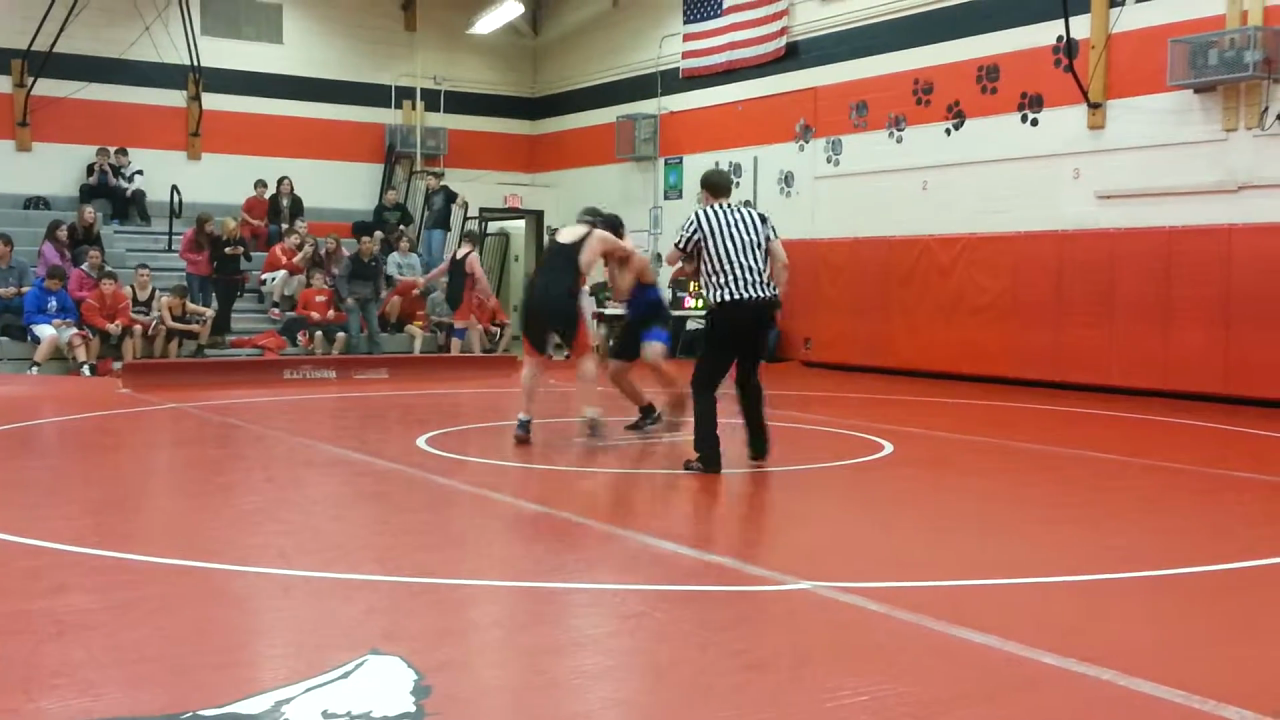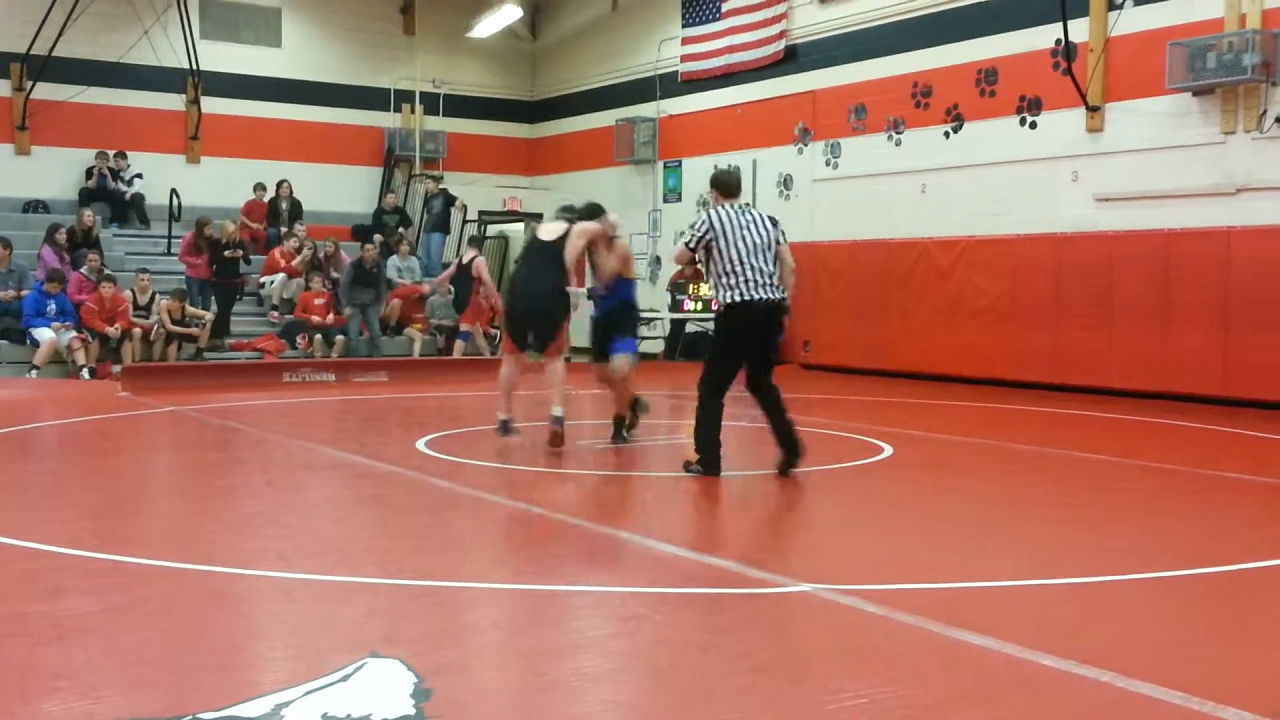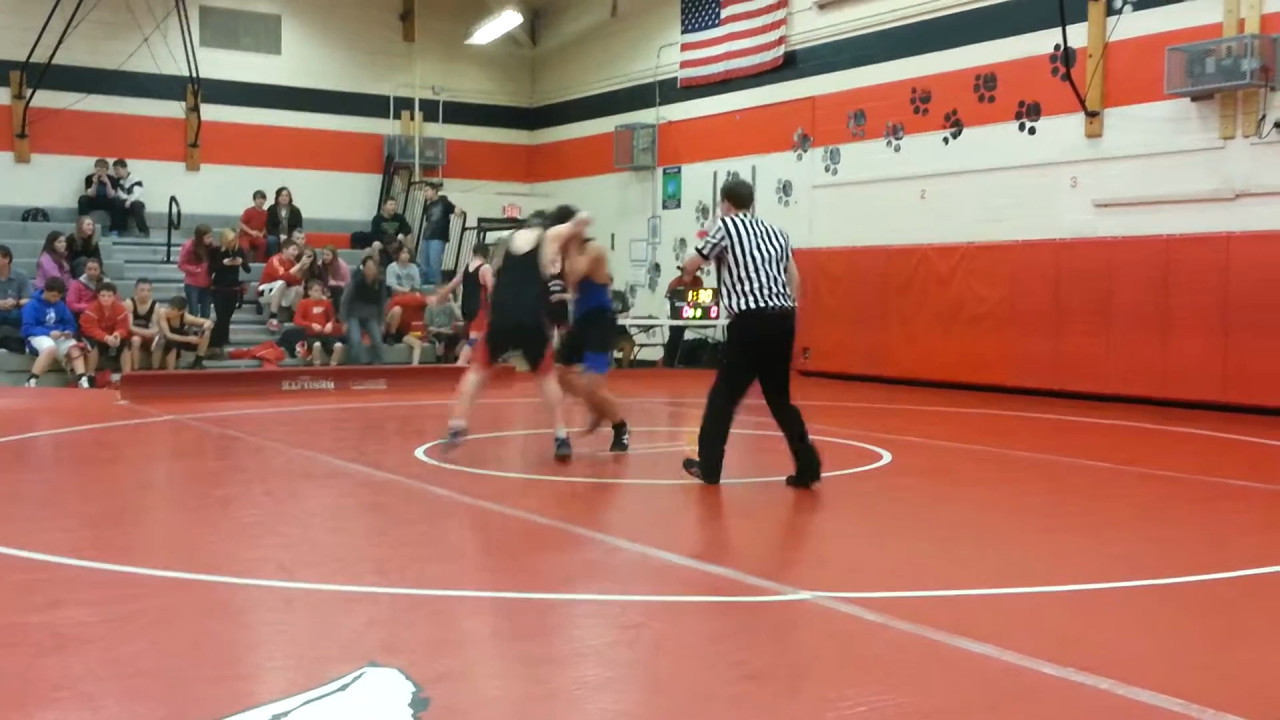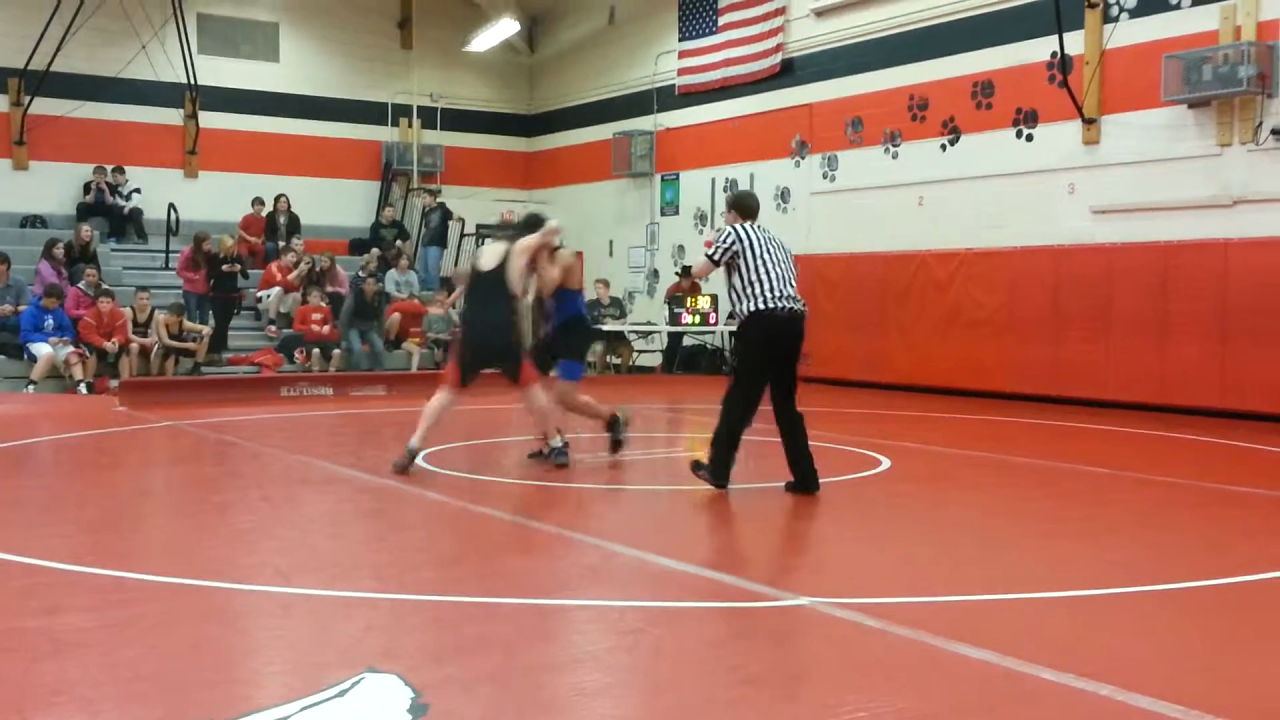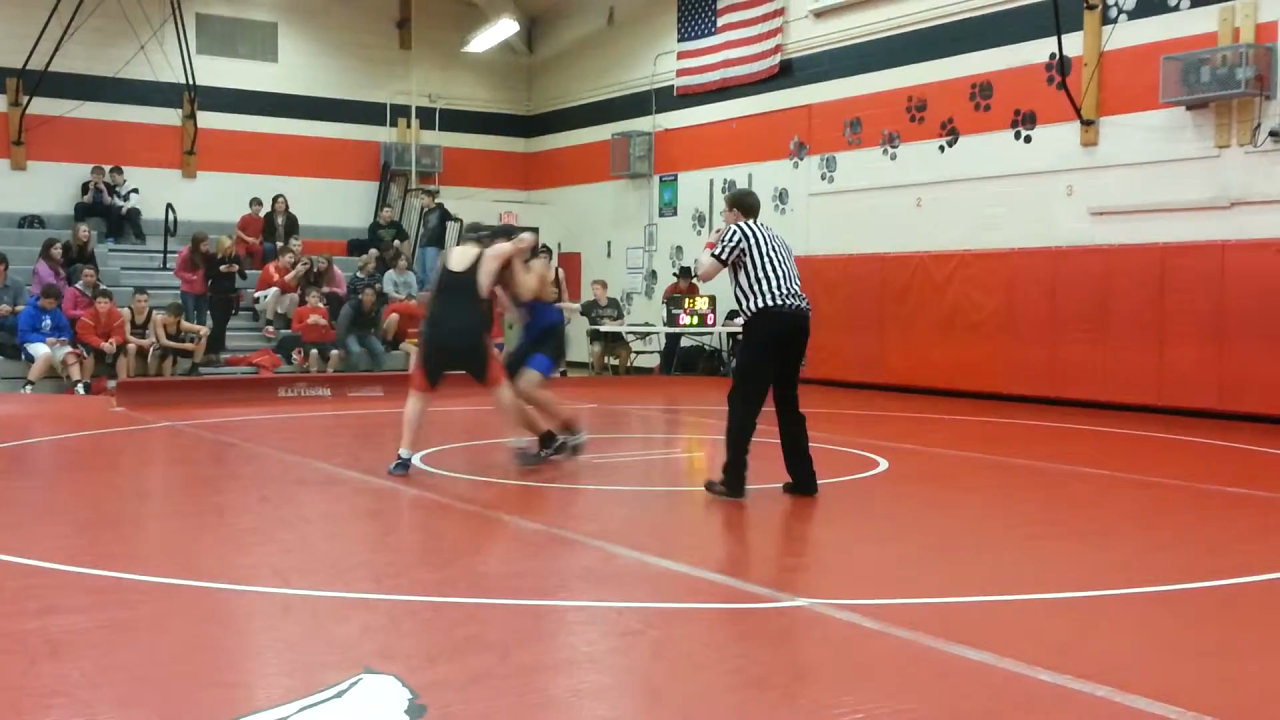
dt=0.1s
person 1, frame 1
left shoulder: (700, 218)
right shoulder: (756, 217)
left elbow: (672, 260)
right elbow: (781, 262)
right wrist: (776, 300)
left hip: (729, 309)
right hip: (761, 306)
left knee: (704, 384)
right knee: (748, 377)
left ankle: (708, 457)
right ankle: (758, 444)
person 1, frame 2
left shoulder: (711, 217)
right shoulder: (766, 219)
left elbow: (681, 259)
right elbow: (788, 267)
left wrist: (700, 243)
right wrist: (783, 306)
left hip: (738, 310)
right hip: (770, 308)
left knee: (711, 387)
right knee: (761, 383)
left ankle: (708, 459)
right ankle: (789, 447)
person 1, frame 3
left shoulder: (725, 225)
right shoulder: (775, 231)
left elbow: (690, 266)
right elbow: (795, 281)
left wrist: (706, 241)
left hip: (751, 318)
right hip: (783, 317)
left knee: (724, 394)
right knee: (779, 395)
left ankle: (708, 465)
right ankle: (807, 466)
person 1, frame 4
left shoulder: (733, 233)
right shoulder: (775, 241)
left elbow: (698, 273)
left wrist: (711, 248)
left hip: (761, 321)
right hip: (792, 320)
left knee: (740, 399)
right knee: (785, 402)
left ankle: (717, 469)
right ankle: (805, 476)
person 1, frame 5
left shoulder: (737, 232)
right shoulder: (774, 237)
left elbow: (704, 273)
left wrist: (710, 246)
left hip: (768, 319)
right hip: (797, 317)
left knee: (743, 398)
right knee: (787, 400)
left ankle: (733, 478)
right ankle: (803, 478)
person 2, frame 1
left shoulder: (561, 231)
right shoulder: (600, 236)
right elbow: (627, 253)
left hip: (534, 298)
right hip: (563, 302)
left knee: (533, 360)
right knee: (584, 356)
left ankle: (524, 423)
right ankle: (591, 417)
person 2, frame 2
left shoulder: (540, 228)
right shoulder: (581, 229)
right elbow: (609, 225)
left hip: (517, 296)
right hip: (549, 300)
left knee: (511, 358)
right knee: (553, 358)
left ankle: (504, 420)
right ankle: (557, 416)
person 2, frame 3
left shoulder: (514, 237)
right shoulder: (554, 235)
right elbow: (583, 219)
left hip: (502, 315)
right hip: (531, 317)
left knee: (478, 370)
right knee: (546, 376)
left ankle: (458, 427)
right ankle: (561, 439)
person 2, frame 4
left shoulder: (481, 253)
right shoulder: (521, 248)
right elbow: (552, 228)
left hip: (473, 335)
right hip: (504, 336)
left knee: (447, 392)
right knee: (532, 388)
left ankle: (412, 449)
right ankle: (556, 446)
person 2, frame 5
left shoulder: (449, 255)
right shoulder: (493, 254)
right elbow: (527, 244)
left hip: (436, 335)
right hip: (471, 337)
left knee: (418, 395)
right knee: (500, 387)
left ankle: (404, 458)
right ankle: (542, 436)
person 3, frame 1
left shoulder: (636, 260)
right shoulder: (617, 257)
left elbow: (621, 293)
left wrist: (613, 265)
left hip: (654, 316)
right hip: (635, 318)
left knee: (652, 358)
right knee: (616, 373)
left ankle: (675, 401)
right ankle: (649, 412)
person 3, frame 2
left shoulder: (620, 247)
right shoulder: (595, 247)
left wrist: (599, 245)
left hip: (623, 315)
right hip: (602, 315)
left knee: (619, 372)
right knee: (603, 375)
left ankle: (620, 423)
right ankle: (634, 403)
person 3, frame 3
left shoulder: (593, 249)
right shoulder: (571, 250)
left elbow: (572, 277)
left wrist: (572, 244)
left hip: (599, 321)
right hip: (580, 319)
left knee: (590, 388)
right knee: (559, 374)
left ankle: (620, 429)
right ankle: (600, 410)
person 3, frame 4
left shoulder: (564, 257)
right shoulder: (544, 259)
left elbow: (547, 288)
left wrist: (542, 254)
left hip: (576, 331)
right hip: (558, 330)
left knee: (566, 397)
left ankle: (613, 421)
right ankle: (554, 443)
person 3, frame 5
left shoulder: (537, 267)
left elbow: (526, 295)
left hip: (549, 340)
right hip: (531, 338)
left knee: (525, 388)
left ankle: (571, 429)
right ankle: (549, 441)
